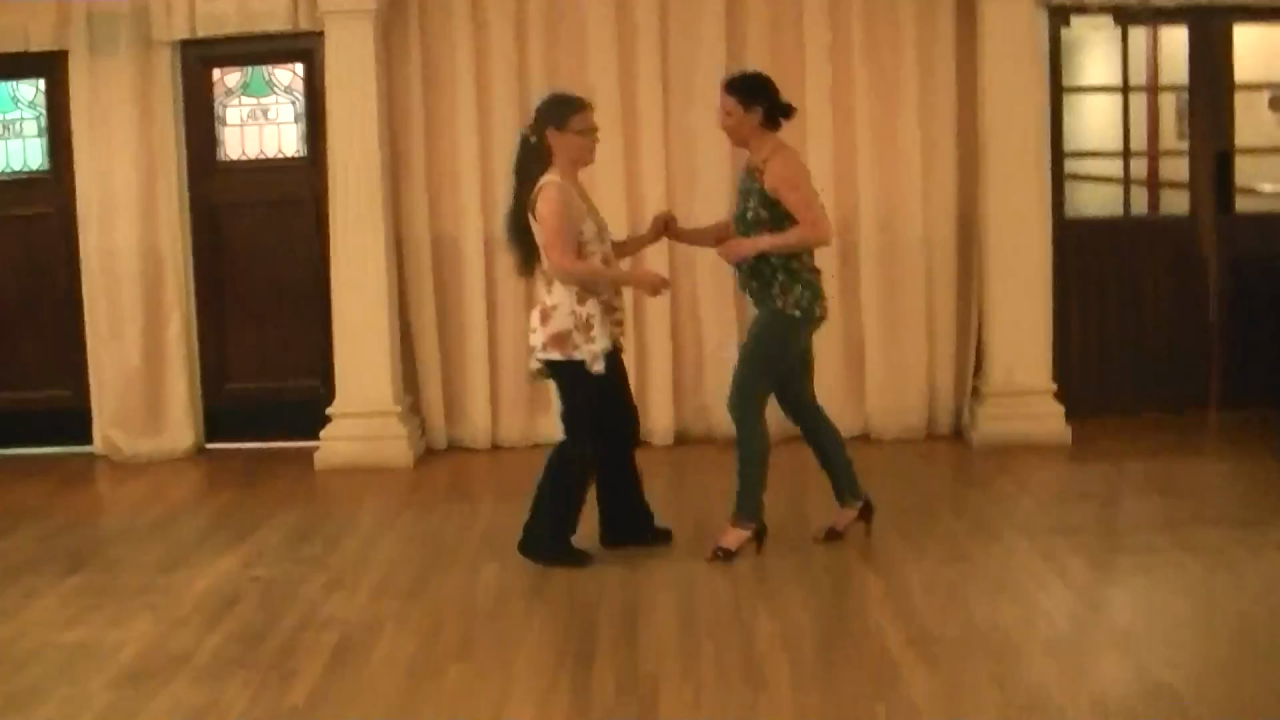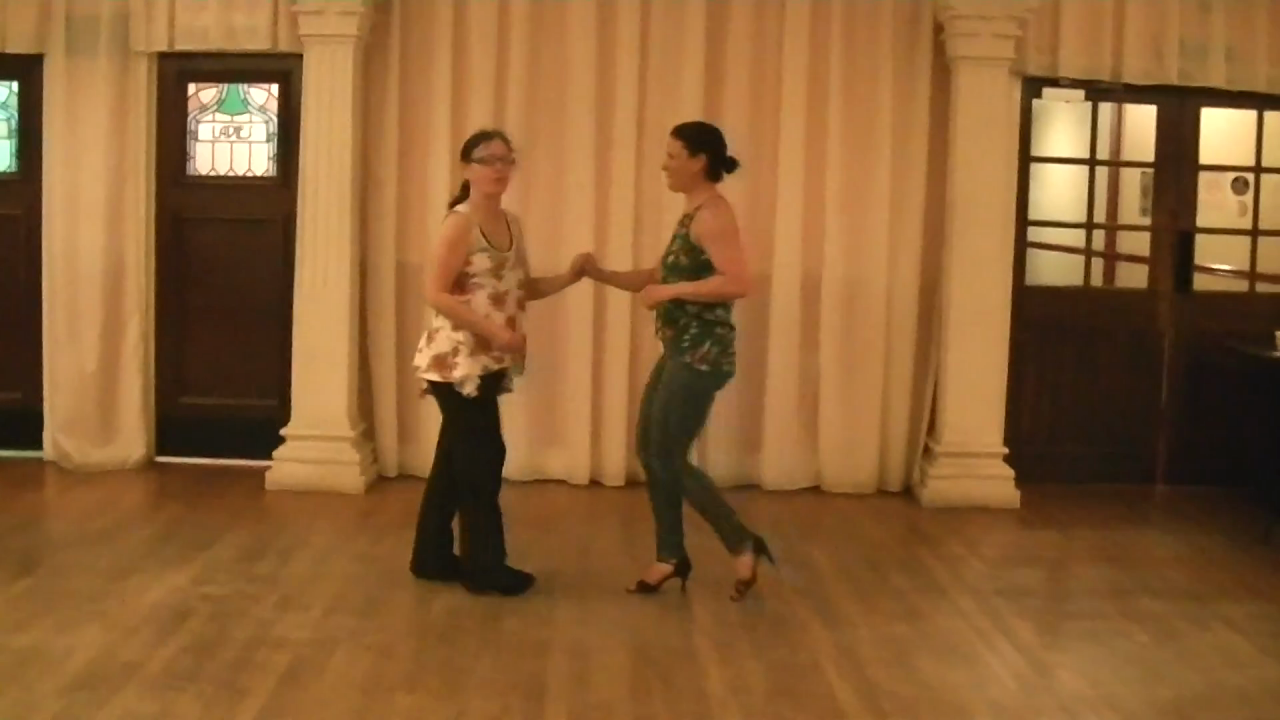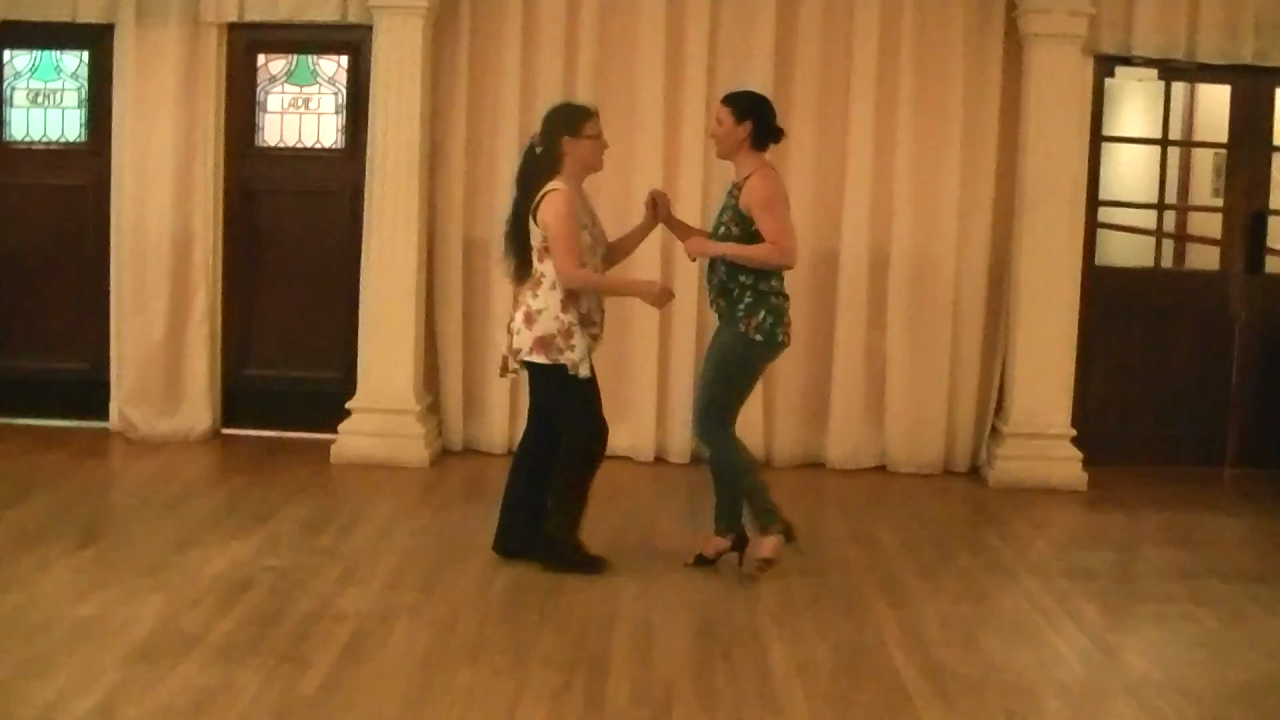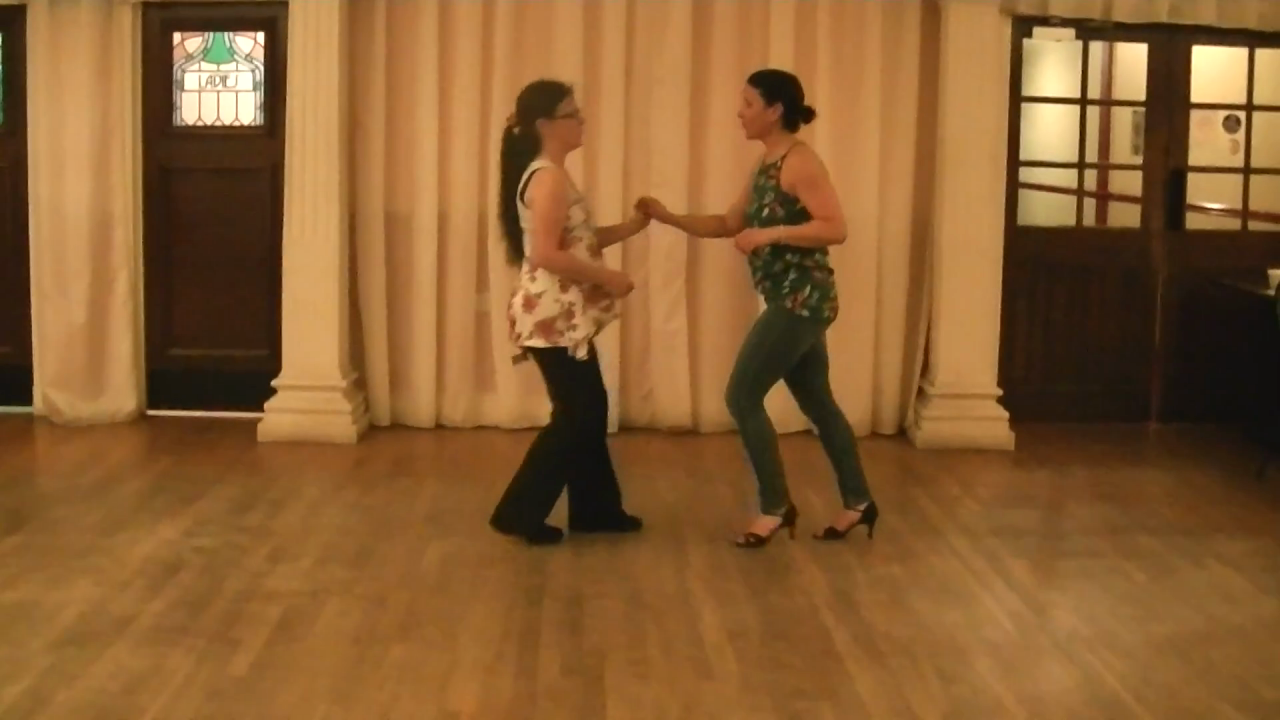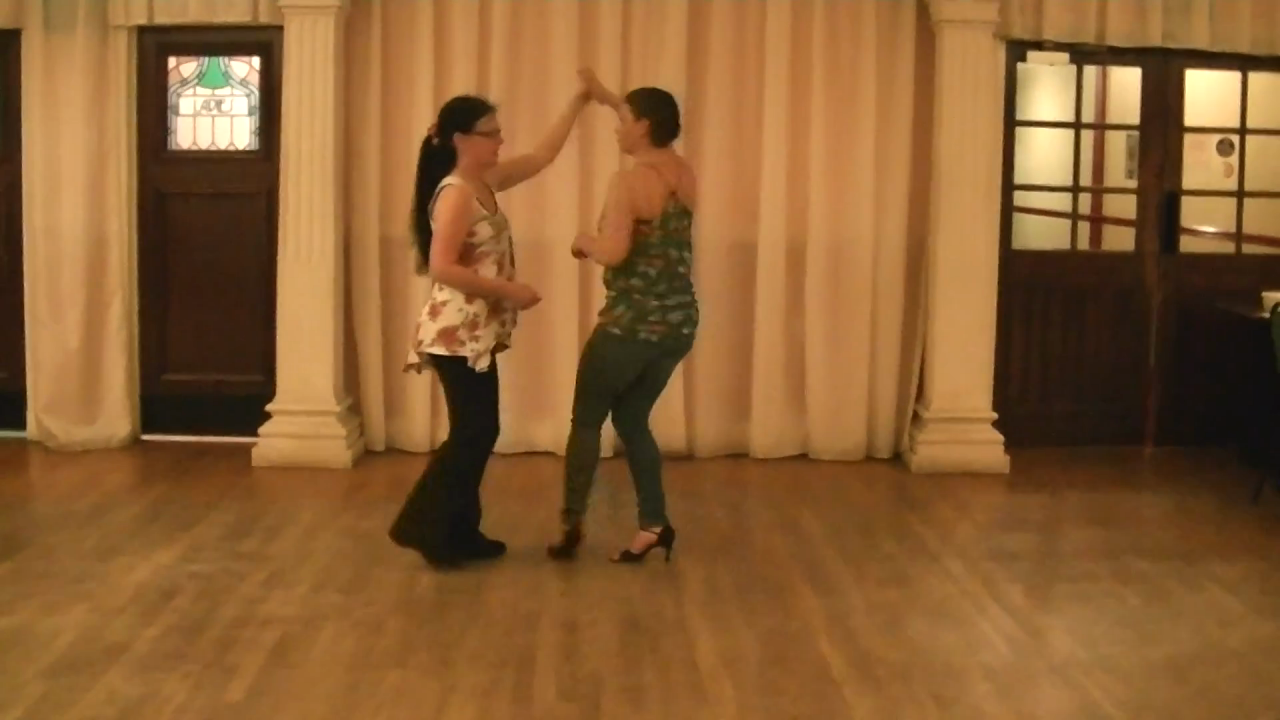
dt=1s
person 1, frame 1
left shoulder: (782, 164)
right shoulder: (754, 165)
left elbow: (817, 230)
right elbow: (734, 230)
left wrist: (755, 245)
right wrist: (680, 234)
left hip: (789, 303)
right hip: (777, 302)
left knee: (744, 403)
right knee: (800, 404)
left ankle: (746, 521)
right ankle: (852, 500)
person 1, frame 2
left shoulder: (714, 215)
right shoulder: (695, 214)
left elbow: (738, 282)
right elbow: (662, 276)
left wrist: (670, 291)
right wrist: (603, 275)
left hip: (702, 354)
right hip: (682, 351)
left knee: (666, 456)
right knee: (654, 452)
left ankle: (742, 545)
right ankle: (672, 556)
person 1, frame 3
left shoulder: (763, 183)
right shoulder: (745, 182)
left elbow: (784, 253)
left wrist: (712, 244)
right wrist: (672, 223)
left hip: (754, 325)
right hip: (737, 322)
left knee: (713, 428)
right knee: (713, 426)
left ankle: (772, 525)
right ankle: (729, 529)
person 1, frame 4
left shoulder: (800, 163)
right shoulder: (767, 165)
left elbow: (835, 228)
right elbow: (727, 224)
left wrist: (770, 233)
right wrist: (666, 216)
left hip: (801, 302)
right hip: (791, 302)
left knee: (741, 398)
right knee: (817, 403)
left ankle: (775, 505)
right ankle: (858, 502)
person 1, frame 5
left shoulder: (626, 185)
right shoulder: (682, 175)
left elbow: (611, 256)
right elbow: (663, 128)
left wrist: (585, 243)
right wrist: (610, 99)
left hip: (630, 323)
right hip: (679, 324)
left knee: (586, 420)
right knee: (633, 419)
left ankle: (571, 525)
right ankle: (653, 523)
person 2, frame 1
left shoulder: (571, 189)
right shoulder: (553, 192)
right elbow: (564, 266)
left wrist: (647, 237)
right wrist: (634, 277)
left hip: (590, 329)
right hip: (571, 333)
left knee: (619, 424)
right knee: (586, 433)
left ankle: (627, 522)
right ankle: (544, 536)
person 2, frame 2
left shoulder: (511, 222)
right shoulder: (459, 224)
left elbow: (520, 287)
right elbow: (436, 293)
left wrist: (566, 278)
right wrist: (489, 328)
left hip: (489, 361)
right hip: (456, 358)
left knee: (460, 454)
right knee: (484, 455)
left ankle: (432, 554)
right ankle: (486, 564)
person 2, frame 3
left shoulder: (573, 196)
right shoulder: (559, 197)
left elbow: (600, 258)
right elbow: (571, 272)
left wrist: (646, 225)
right wrist: (639, 288)
left hip: (560, 336)
right hip: (555, 336)
left knee: (547, 434)
right knee: (586, 436)
left ankle: (518, 534)
right ankle: (559, 541)
person 2, frame 4
left shoulder: (550, 175)
right shoulder: (548, 178)
left elbow: (578, 242)
right elbow: (546, 254)
left wrist: (631, 226)
right wrist: (607, 278)
left hip: (562, 314)
right hip: (552, 316)
left knee: (587, 409)
right knee: (576, 413)
left ankle: (597, 510)
right ankle: (519, 512)
person 2, frame 5
left shoulder: (485, 181)
right shoulder: (455, 194)
left elbow: (540, 157)
right elbow: (442, 267)
left wrist: (577, 106)
right wrist: (508, 288)
left hip: (478, 331)
right hip: (458, 333)
left knee: (476, 431)
right knee: (475, 432)
left ankle: (458, 533)
right ankle: (419, 525)
